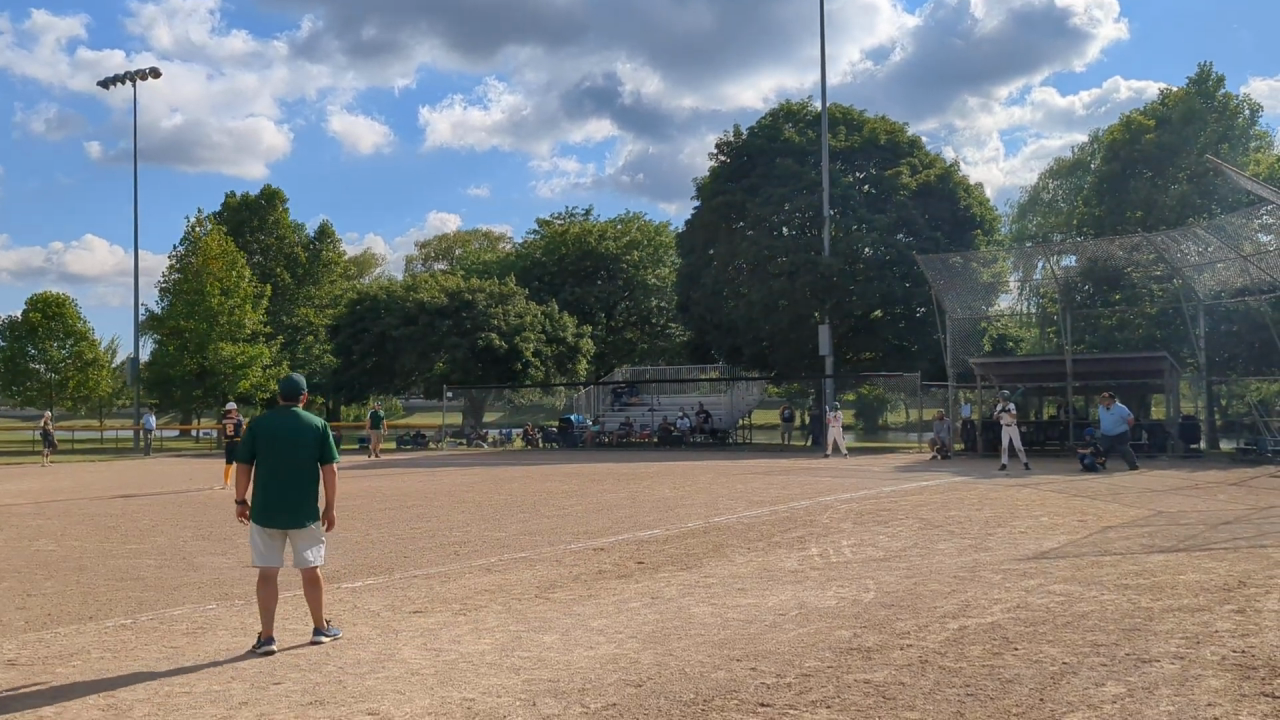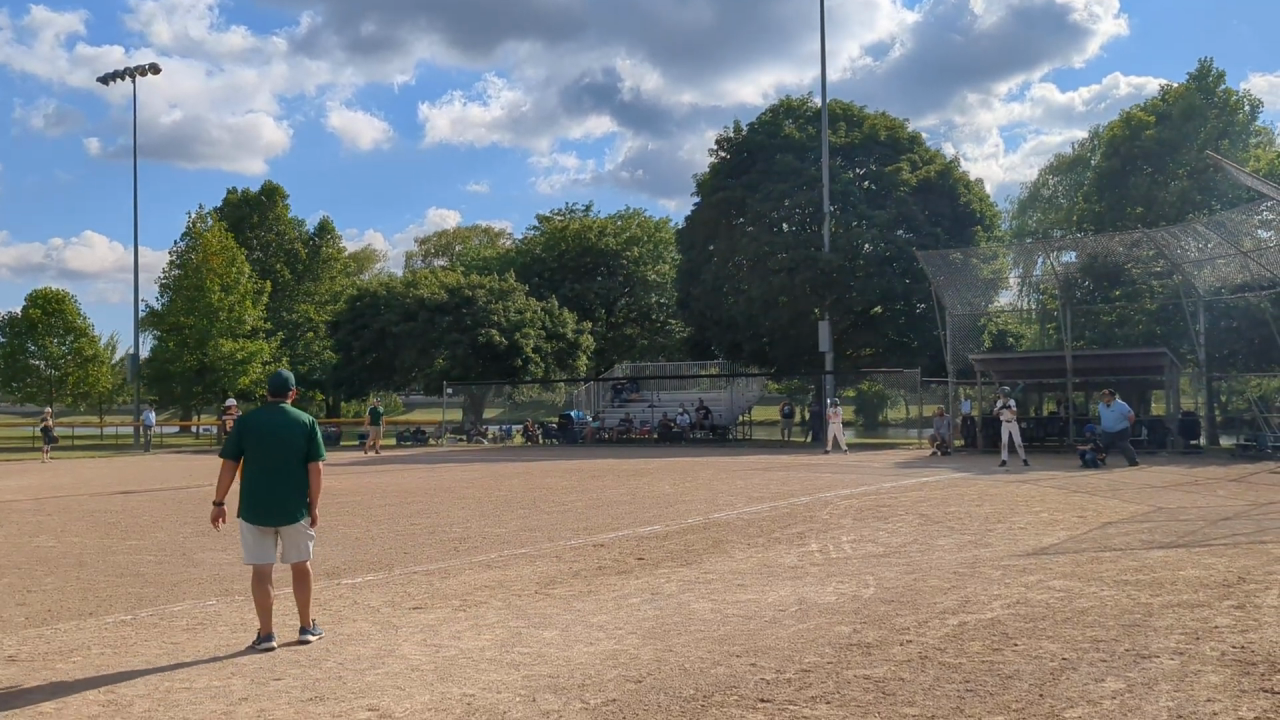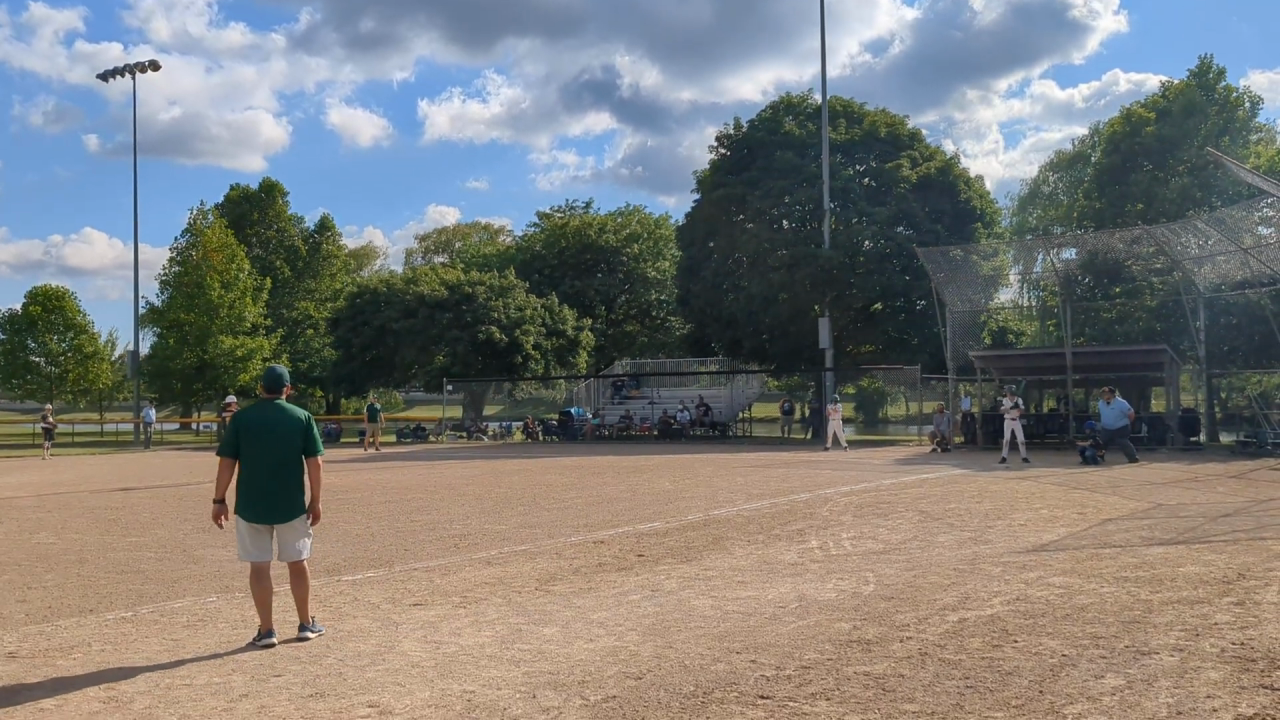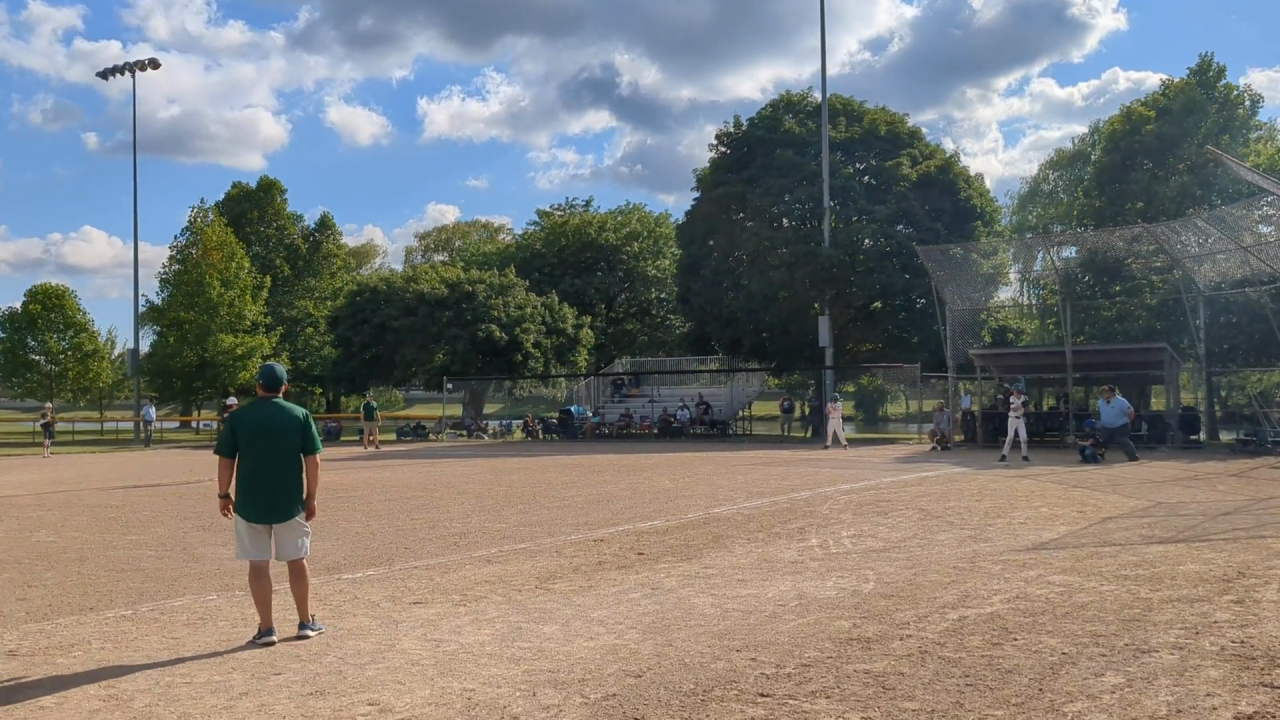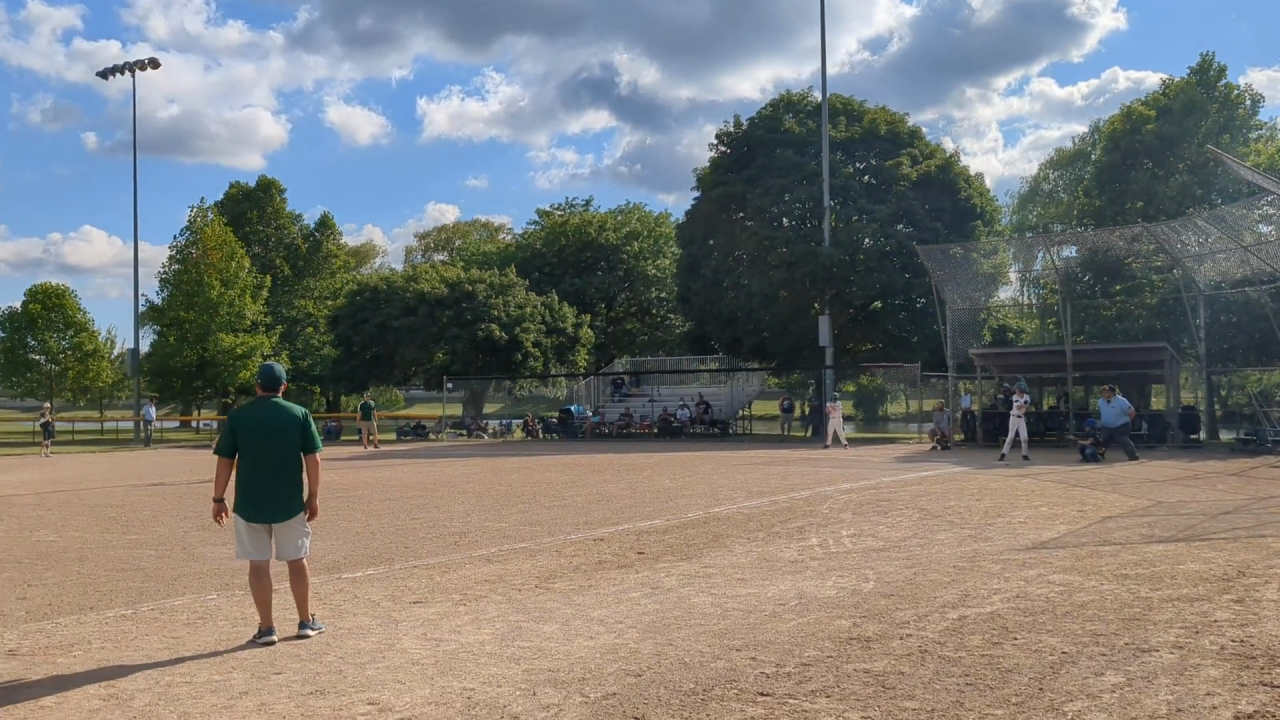
dt=0.3s
person 1, frame 1
left shoulder: (257, 425)
right shoulder: (318, 425)
left elbow: (243, 468)
right elbow: (330, 470)
left wrist: (240, 500)
right wrist: (329, 507)
left hip: (265, 512)
right hip: (305, 512)
left knee: (268, 573)
right knee: (311, 569)
left ankle: (267, 637)
right ankle: (321, 628)
person 1, frame 2
left shoulder: (246, 421)
right shoulder: (306, 422)
left elbow: (229, 464)
right elbow: (316, 469)
left wrist: (218, 503)
right wrist: (313, 506)
left hip: (254, 509)
right hip: (294, 508)
left knee: (261, 570)
right knee: (300, 565)
left ankle: (266, 634)
right ankle: (307, 627)
person 1, frame 3
left shoulder: (241, 418)
right shoulder: (302, 417)
left elbow: (227, 462)
right elbow: (315, 463)
left wrist: (219, 501)
right wrist: (315, 500)
left hip: (251, 505)
right hip: (291, 505)
left knee: (259, 566)
right knee: (297, 563)
left ankle: (266, 630)
right ankle: (306, 624)
person 1, frame 4
left shoulder: (238, 417)
right shoulder: (300, 415)
left elbow: (225, 461)
right elbow: (313, 461)
left wrist: (224, 495)
right wrist: (311, 497)
left hip: (250, 504)
right hip: (290, 503)
left knee: (258, 565)
right knee: (296, 561)
left ankle: (266, 628)
right ankle: (306, 622)
person 1, frame 5
left shoulder: (237, 417)
right shoulder: (300, 415)
left elbow: (225, 461)
right elbow: (313, 459)
left wrist: (218, 499)
right wrist: (313, 497)
left hip: (250, 504)
right hip: (290, 503)
left knee: (258, 565)
right knee: (297, 561)
left ankle: (267, 628)
right ankle: (306, 622)
